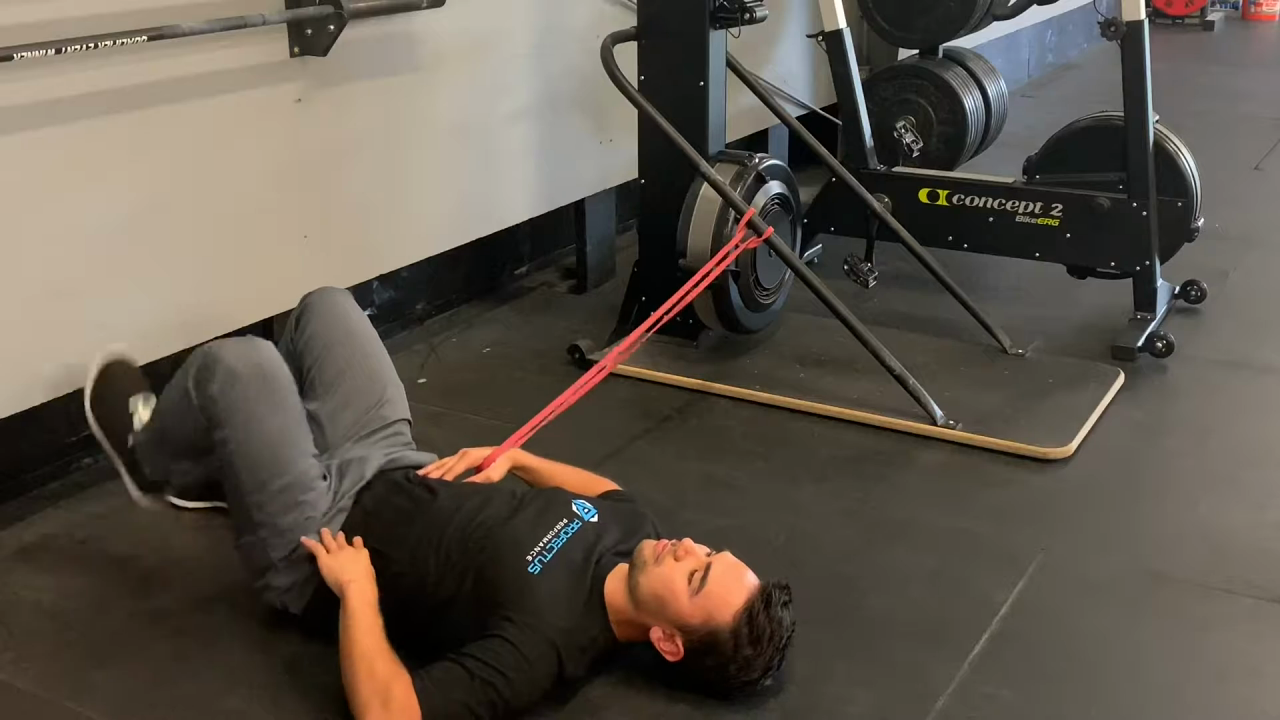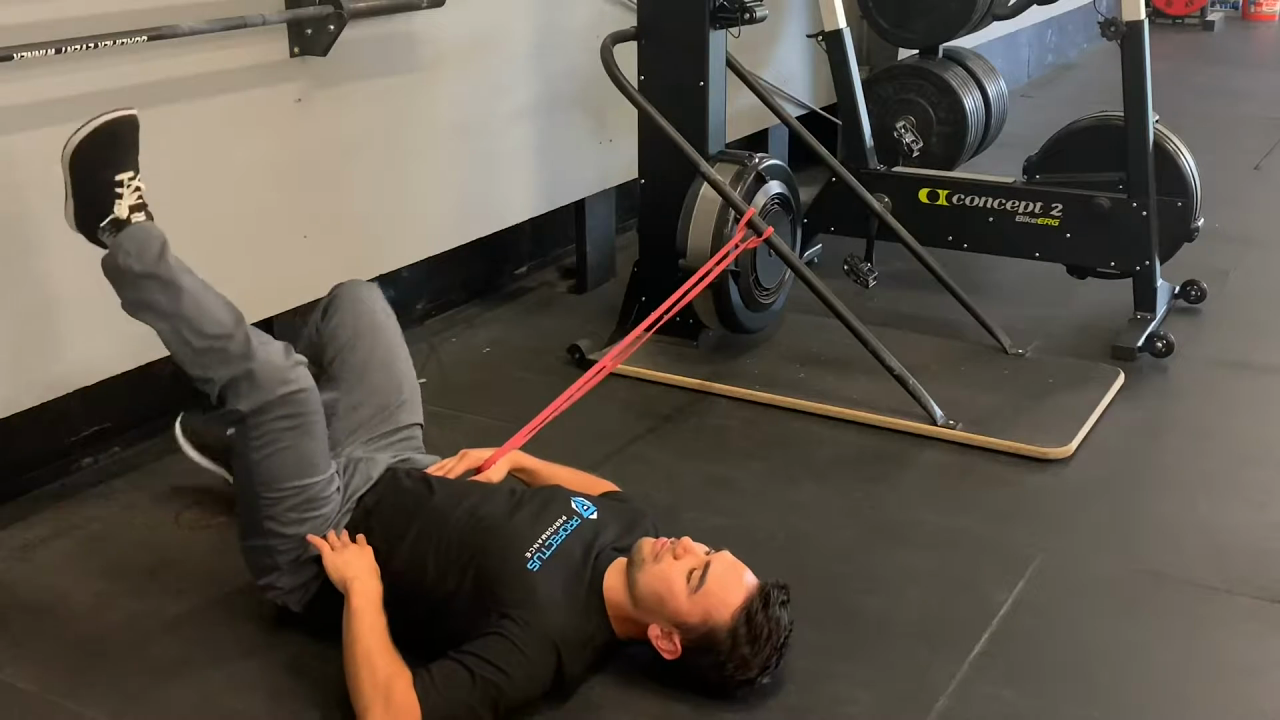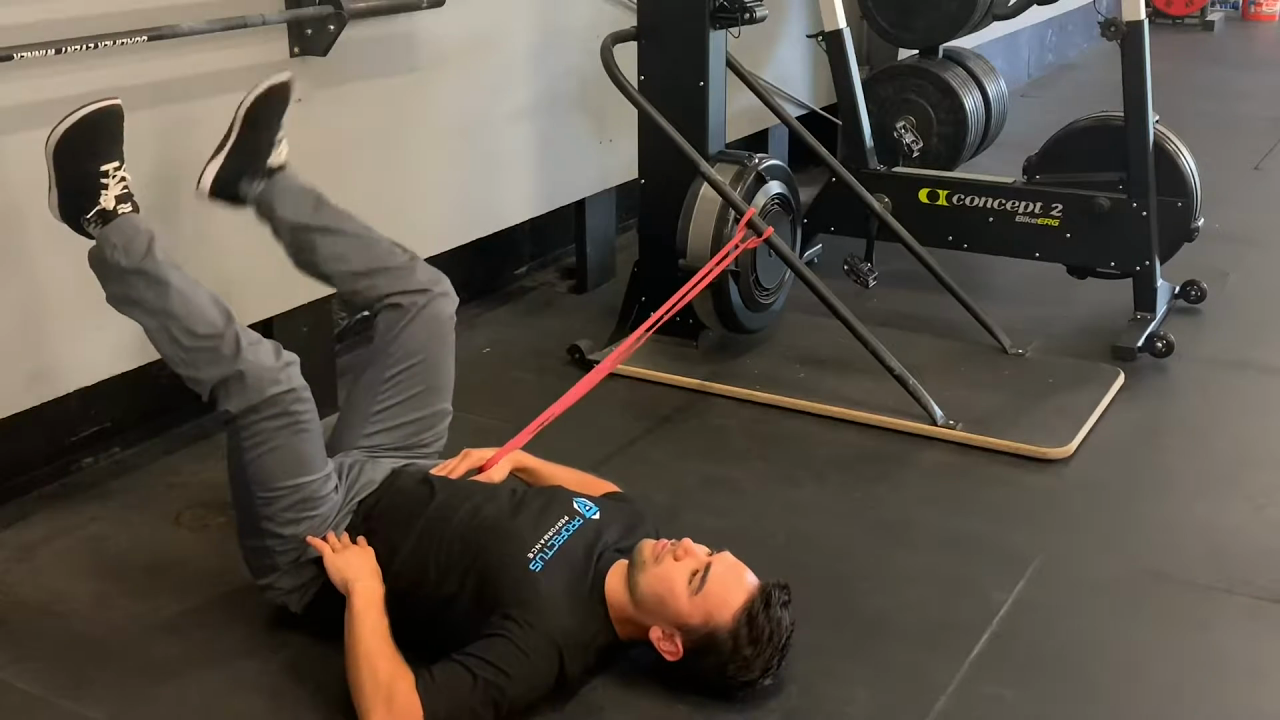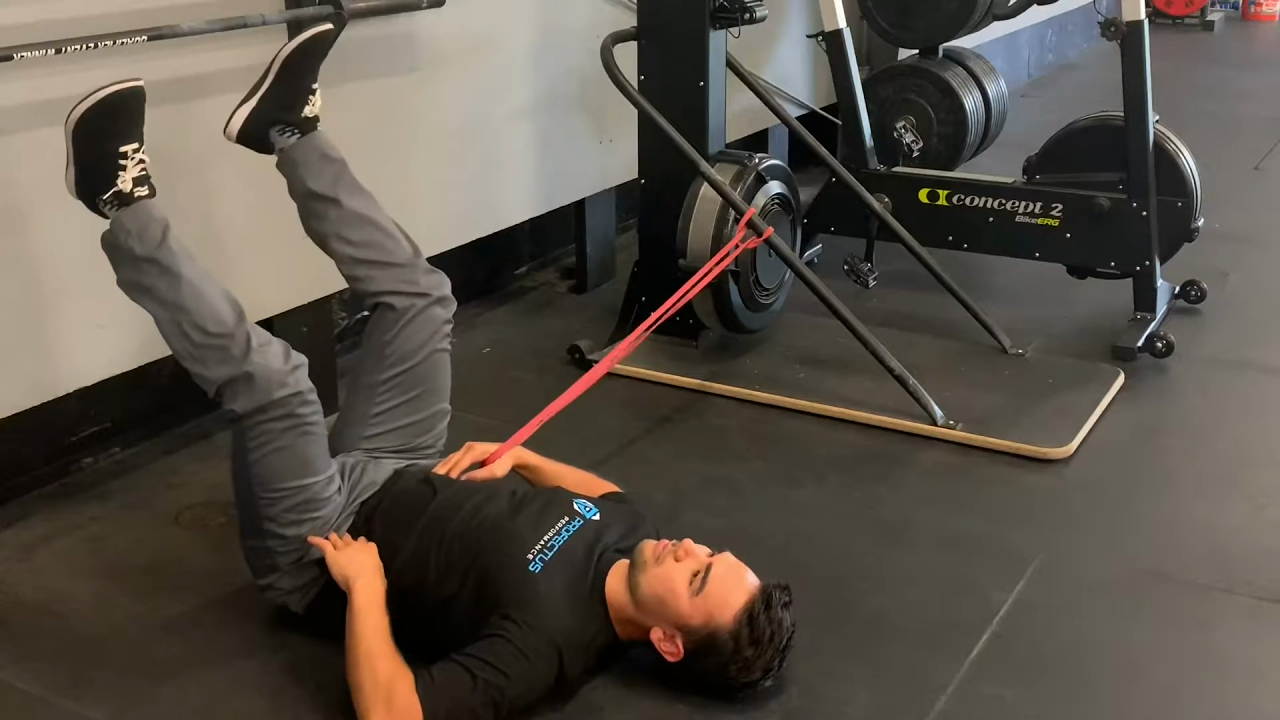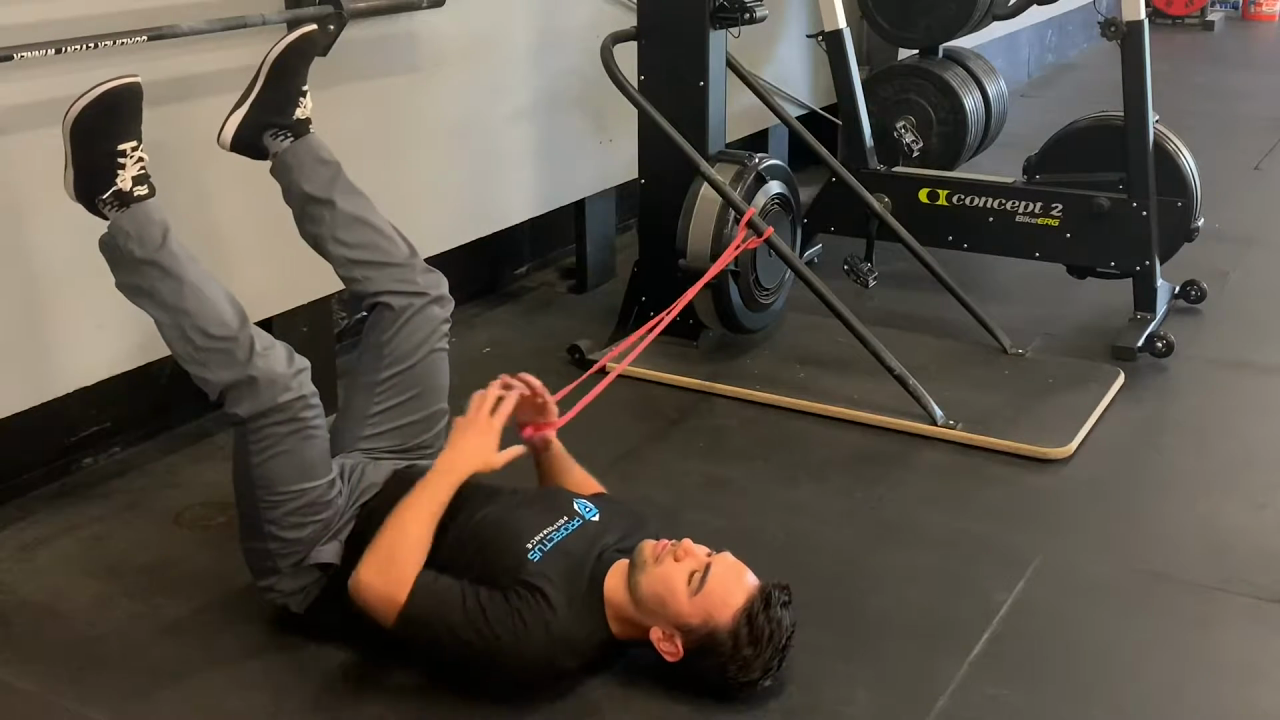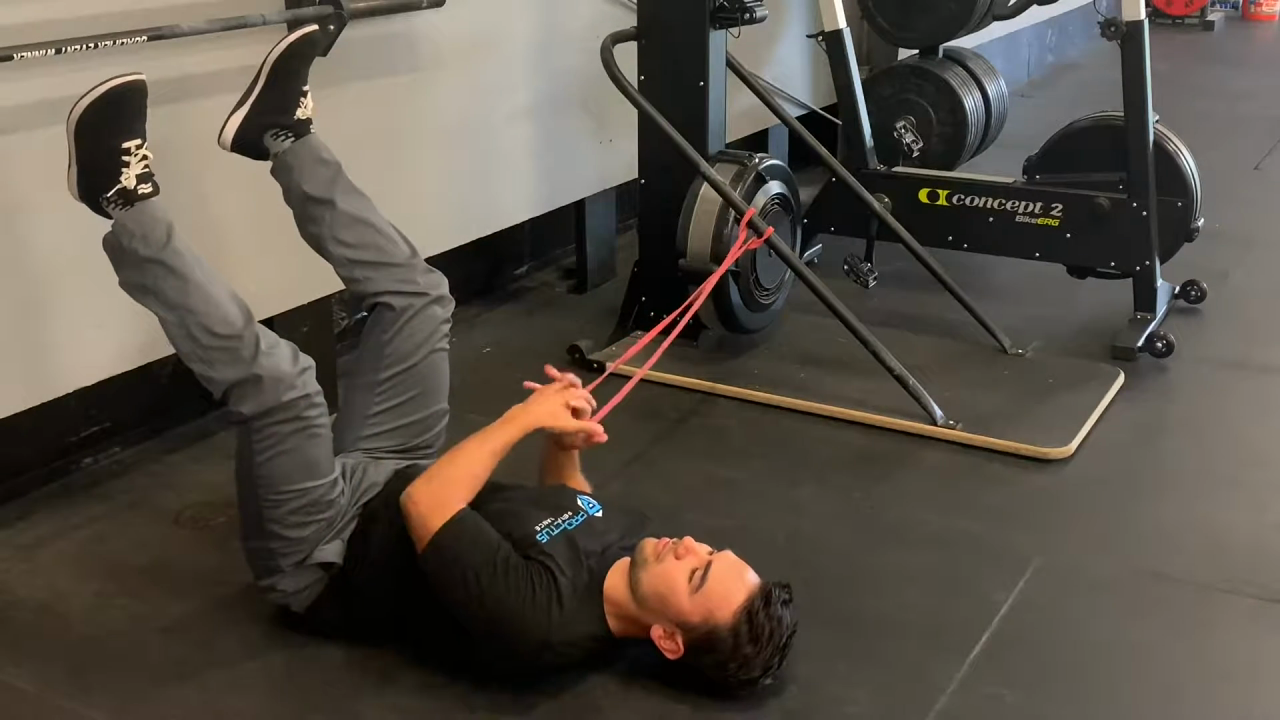
dt=0.4s
person 1, frame 1
left shoulder: (546, 639)
right shoulder: (629, 534)
right elbow: (601, 485)
left wrist: (356, 588)
right wrist: (514, 459)
left hip: (317, 543)
right hip: (392, 473)
left knee: (237, 365)
right knee: (325, 308)
left ankle: (153, 456)
right ankle: (232, 461)
person 1, frame 2
left shoulder: (547, 637)
right shoulder: (627, 531)
right elbow: (596, 490)
left wrist: (362, 587)
right wrist: (513, 461)
left hip: (319, 550)
right hip: (394, 476)
left knee: (274, 375)
right knee: (352, 303)
left ankle: (124, 233)
right ankle: (243, 446)
person 1, frame 3
left shoulder: (550, 638)
right shoulder: (630, 535)
right elbow: (603, 489)
left wrist: (365, 589)
right wrist: (521, 462)
left hip: (319, 545)
right hip: (393, 481)
left knee: (262, 375)
right knee: (423, 296)
left ankle: (110, 222)
right ankle: (259, 178)
person 1, frame 4
left shoulder: (550, 639)
right shoulder: (627, 535)
right elbow: (602, 488)
left wrist: (365, 583)
right wrist: (521, 457)
left hip: (320, 545)
right hip: (392, 480)
left knee: (269, 373)
right knee: (419, 294)
left ankle: (126, 204)
right ankle: (288, 131)
person 1, frame 5
left shoulder: (545, 633)
right shoulder: (626, 537)
left elbow: (377, 588)
left wrist: (455, 459)
right wrist: (544, 442)
left hip: (322, 554)
right hip: (379, 479)
left knee: (271, 377)
right knee: (416, 293)
left ankle: (125, 205)
right ankle: (281, 134)
person 1, frame 6
left shoulder: (543, 621)
right shoulder: (625, 540)
left elbow: (423, 508)
left wrist: (526, 417)
right wrist: (565, 441)
left hip: (319, 555)
right hip: (381, 474)
left knee: (274, 374)
right knee: (416, 294)
left ankle: (128, 204)
right ankle: (282, 136)
